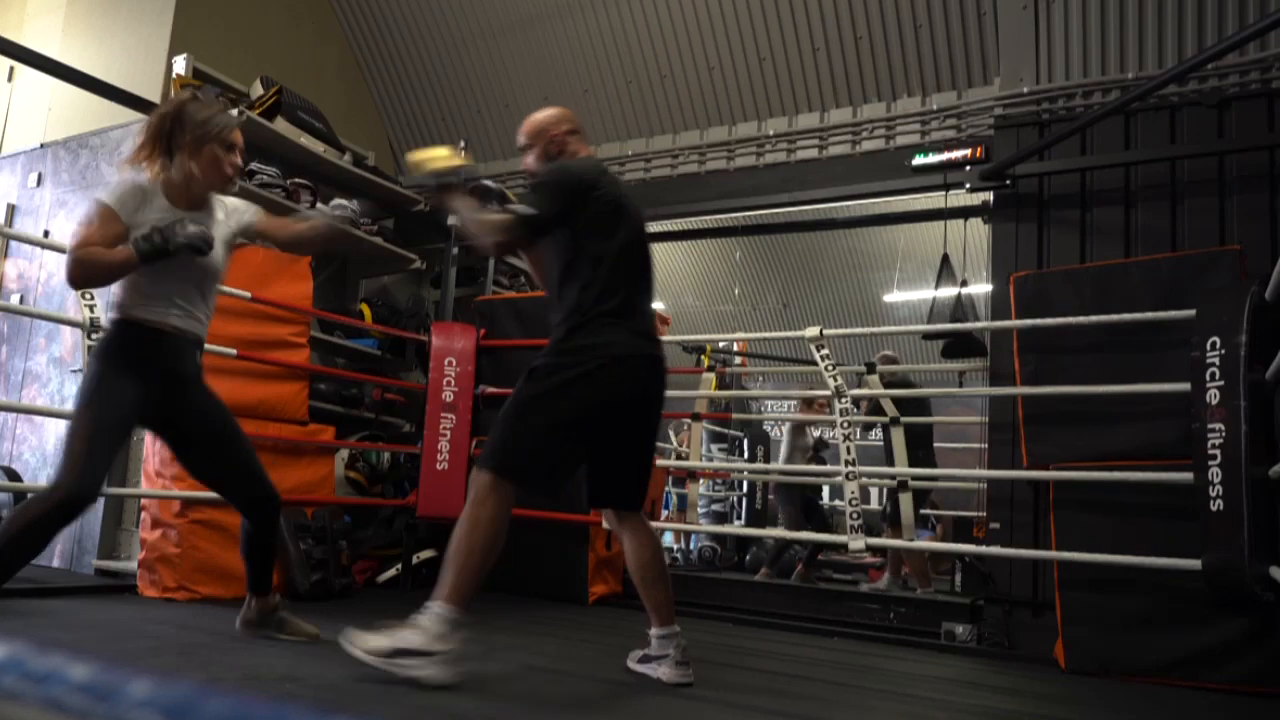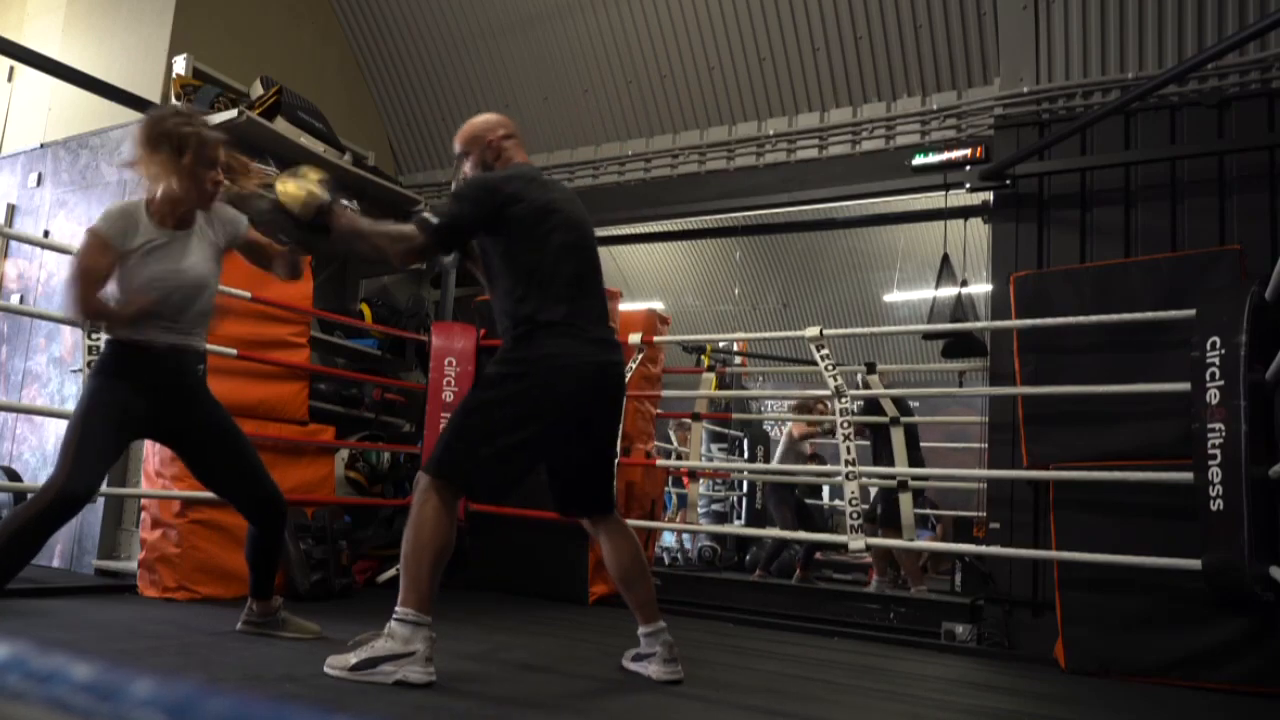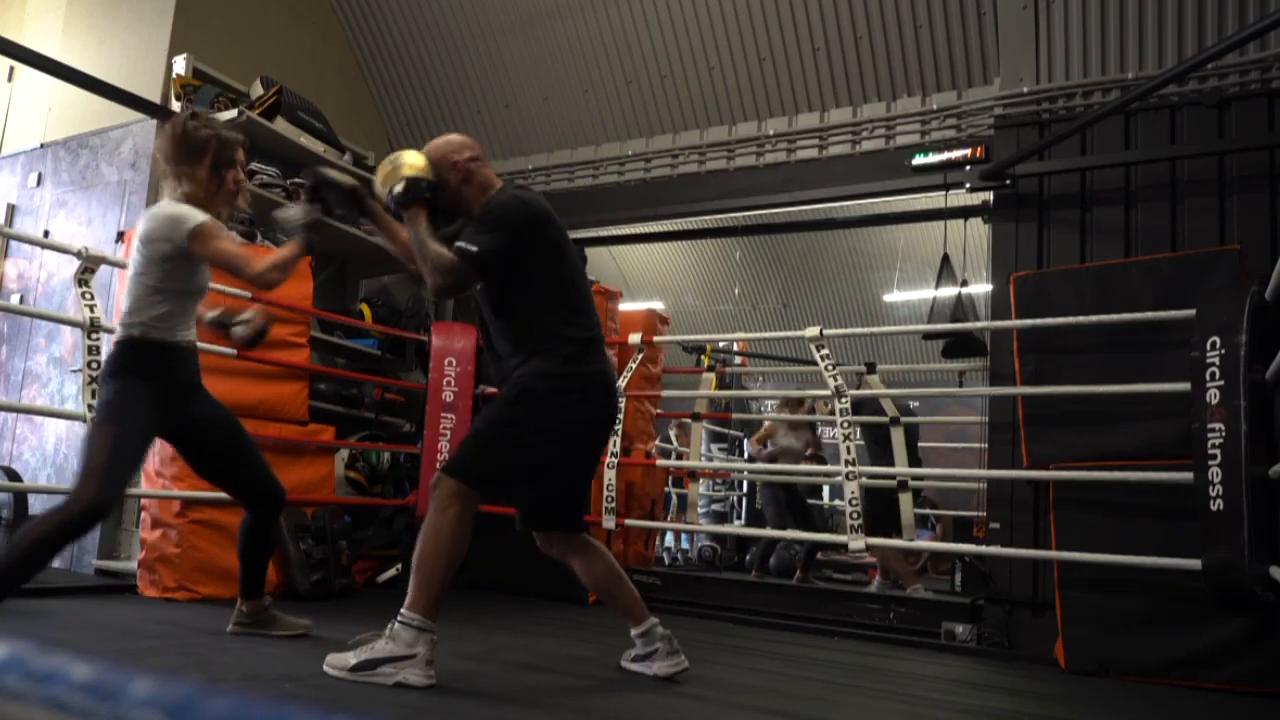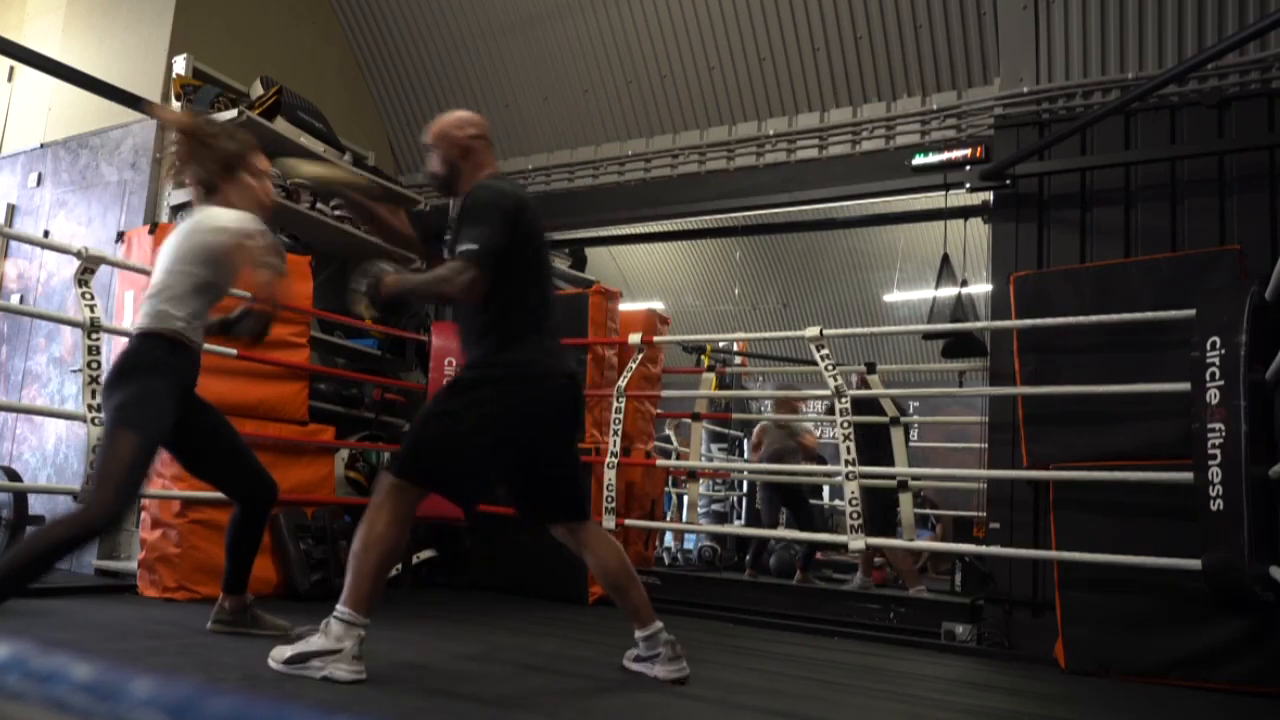
dt=0.4s
person 1, frame 1
left shoulder: (569, 176)
right shoulder: (612, 197)
left elbow: (496, 238)
left wrist: (453, 195)
right wrist: (531, 243)
left hip: (588, 359)
right hip: (641, 366)
left knee: (492, 483)
right knee: (626, 512)
left ankle: (431, 637)
right ankle: (668, 648)
person 1, frame 2
left shoulder: (494, 189)
right shoulder: (563, 201)
left elbow: (408, 249)
left wrist: (329, 215)
right wrist: (473, 242)
left hip: (539, 367)
right hip: (599, 369)
left knee: (436, 484)
right knee: (598, 513)
left ankle: (407, 642)
right ankle: (657, 645)
person 1, frame 3
left shoulder: (511, 209)
right shoulder: (489, 221)
left elbow: (443, 282)
right elbow: (429, 259)
left wrist: (411, 209)
right wrist: (367, 205)
left hip: (561, 384)
right hip: (573, 389)
left knee: (454, 489)
right knee: (556, 532)
left ankle: (408, 646)
right ankle: (656, 643)
person 1, frame 4
left shoulder: (488, 198)
right shoulder: (499, 202)
left elbow: (463, 283)
right elbow: (418, 241)
left wrist: (397, 285)
right wrist: (366, 204)
left hip: (503, 376)
right hip: (551, 381)
left knee: (396, 489)
right knee: (571, 522)
left ankle: (341, 640)
right ankle: (657, 645)
person 2, frame 1
left shoulder: (230, 214)
right shoulder: (132, 194)
left elbow: (301, 237)
right elbow: (79, 270)
left wrist: (338, 221)
right wrist: (154, 245)
left hip: (182, 373)
right hip: (126, 360)
left knee: (262, 499)
right knee: (72, 491)
left ankle: (261, 606)
person 2, frame 2
left shoulder: (218, 221)
right shoulder: (119, 222)
left elbow: (285, 266)
right elbow: (84, 303)
right wrist: (155, 310)
left hip: (187, 385)
right hip: (124, 378)
left knee: (268, 504)
right knee: (66, 494)
left ankle: (263, 607)
person 2, frame 3
left shoulder: (196, 218)
right shoulder: (173, 219)
right elbow: (260, 274)
right wrist: (303, 237)
left hip: (184, 380)
right hip: (139, 377)
left knee: (268, 495)
right knee: (90, 503)
left ankle: (252, 607)
person 2, frame 4
left shoulder: (196, 227)
right shoulder: (238, 226)
right elbow: (266, 303)
left wrist: (229, 323)
right wrist: (272, 267)
left hip: (173, 381)
right hip: (149, 376)
left knee: (259, 491)
right knee: (103, 511)
left ankle: (234, 604)
person 3, frame 1
left shoulder: (889, 387)
right shoulder: (916, 390)
left wrist: (865, 405)
left hip: (908, 469)
right hip: (922, 467)
left knee: (901, 530)
right knee: (893, 526)
left ankle: (925, 591)
right ankle: (889, 582)
person 3, frame 2
left shoulder: (876, 399)
right shoulder: (895, 400)
left elbow: (859, 429)
left knee: (891, 531)
right knee: (873, 524)
left ankle: (919, 589)
right ankle: (879, 584)
person 3, frame 3
left shoulder: (862, 403)
right shoulder: (905, 408)
left knee: (877, 536)
right knee: (888, 532)
left ankle: (915, 589)
right ankle: (883, 583)
person 3, frame 4
left shoulder: (859, 401)
right shoulder: (891, 403)
left knee: (884, 536)
right knee: (869, 528)
left ankle: (918, 590)
right ankle: (864, 578)
person 4, frame 1
left shoulder: (807, 431)
right shoulder: (796, 423)
left wrist: (815, 451)
left hip: (803, 486)
right hip: (786, 484)
left knee: (825, 530)
right knee: (795, 529)
left ankle: (804, 572)
right ankle: (765, 573)
person 4, frame 2
left shoulder: (804, 435)
right shoulder: (796, 425)
right elbow: (800, 435)
right wrist: (824, 429)
left hip: (791, 489)
right hip: (778, 487)
left knee: (817, 532)
right knee: (788, 532)
left ankle: (802, 574)
right ankle: (760, 574)
person 4, frame 3
left shoulder: (807, 433)
right shoulder: (776, 425)
left elbow: (818, 454)
right elbow: (753, 443)
right wrist: (762, 454)
left hip: (792, 487)
right hip: (772, 485)
left knee: (815, 532)
right knee: (778, 529)
left ankle: (803, 574)
right ankle: (757, 574)
person 4, frame 4
left shoulder: (802, 429)
right shoulder: (765, 427)
left elbow: (812, 454)
right elbow: (752, 454)
left wrist: (792, 433)
right wrist: (763, 456)
left hip: (793, 486)
right hip: (771, 484)
left knee: (812, 531)
right knee: (768, 526)
left ankle: (803, 574)
right ankle: (750, 573)
